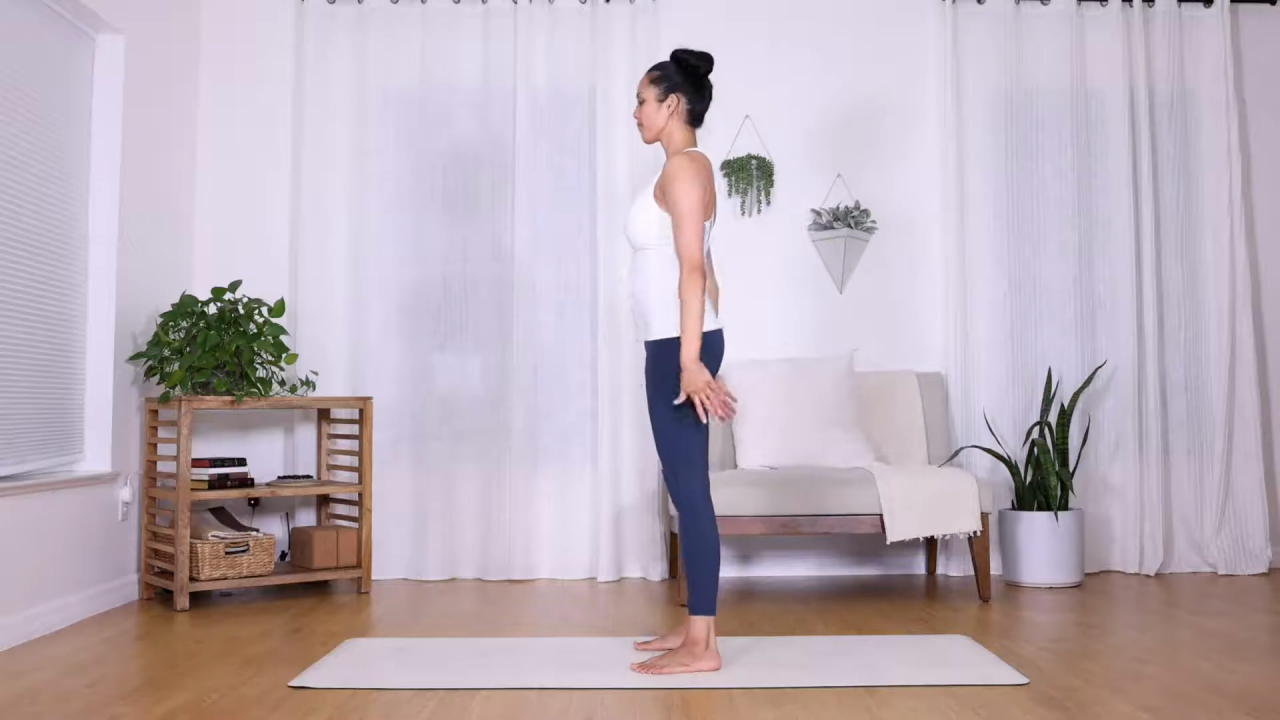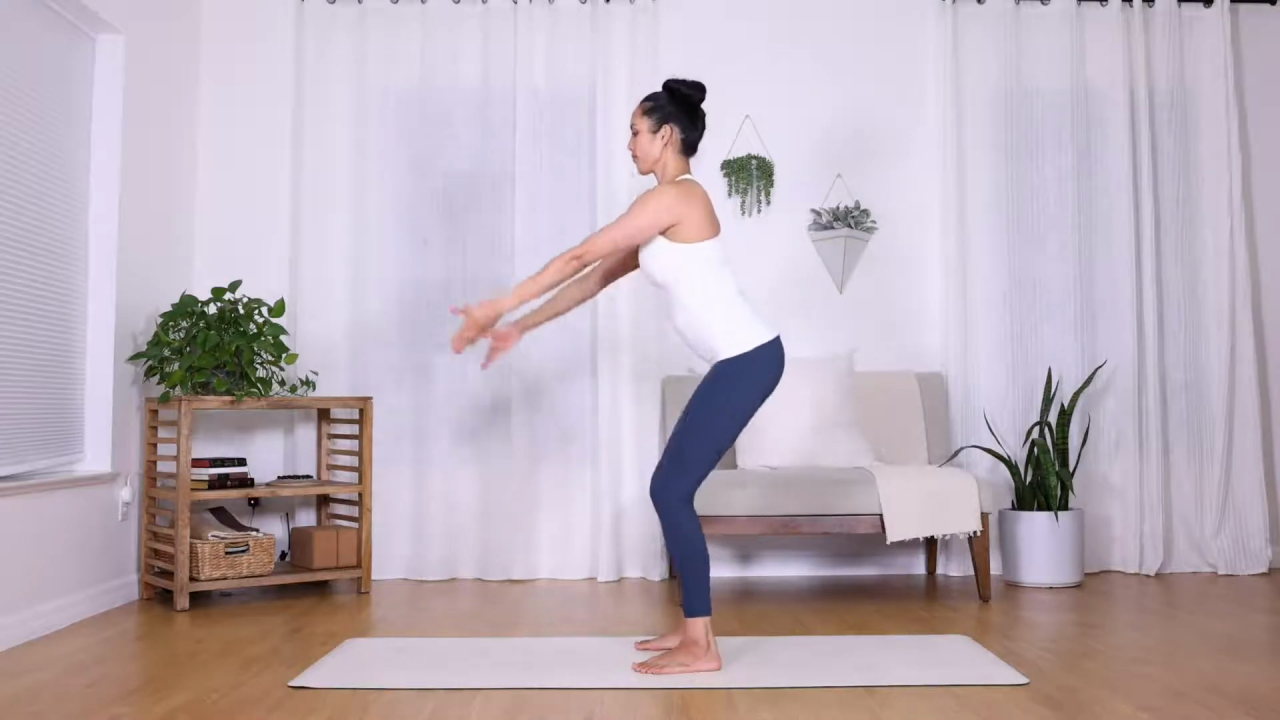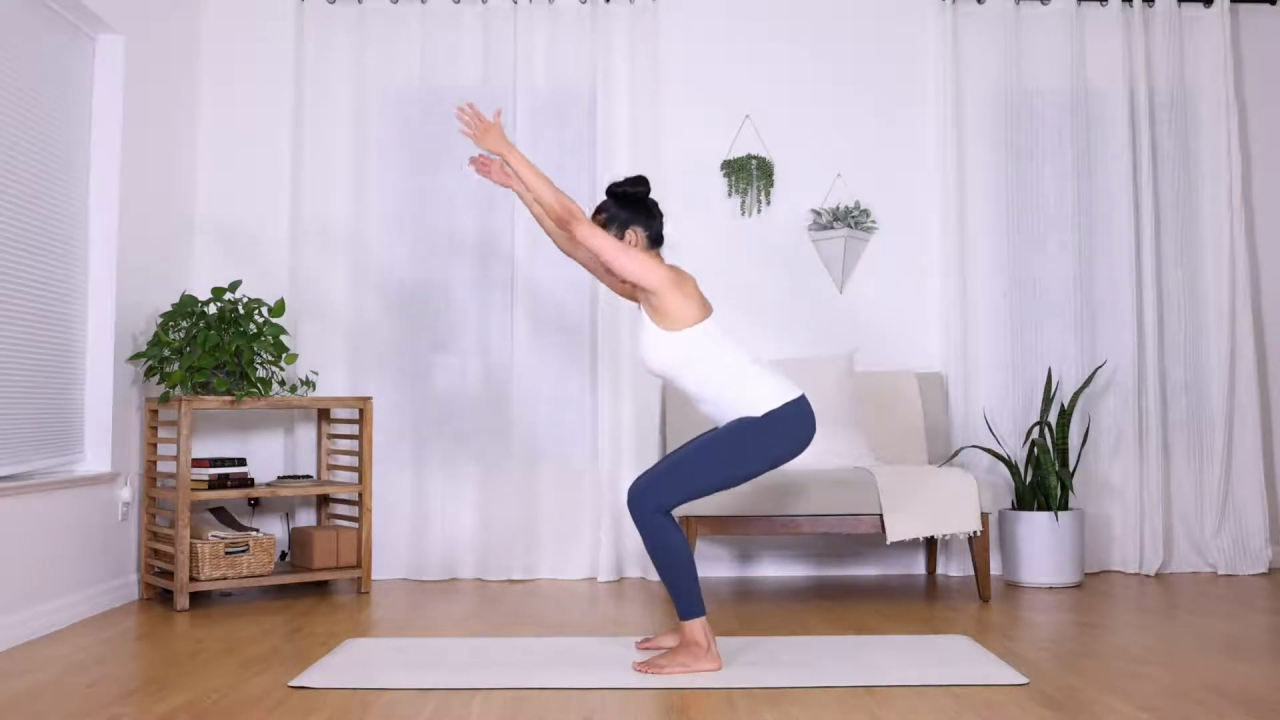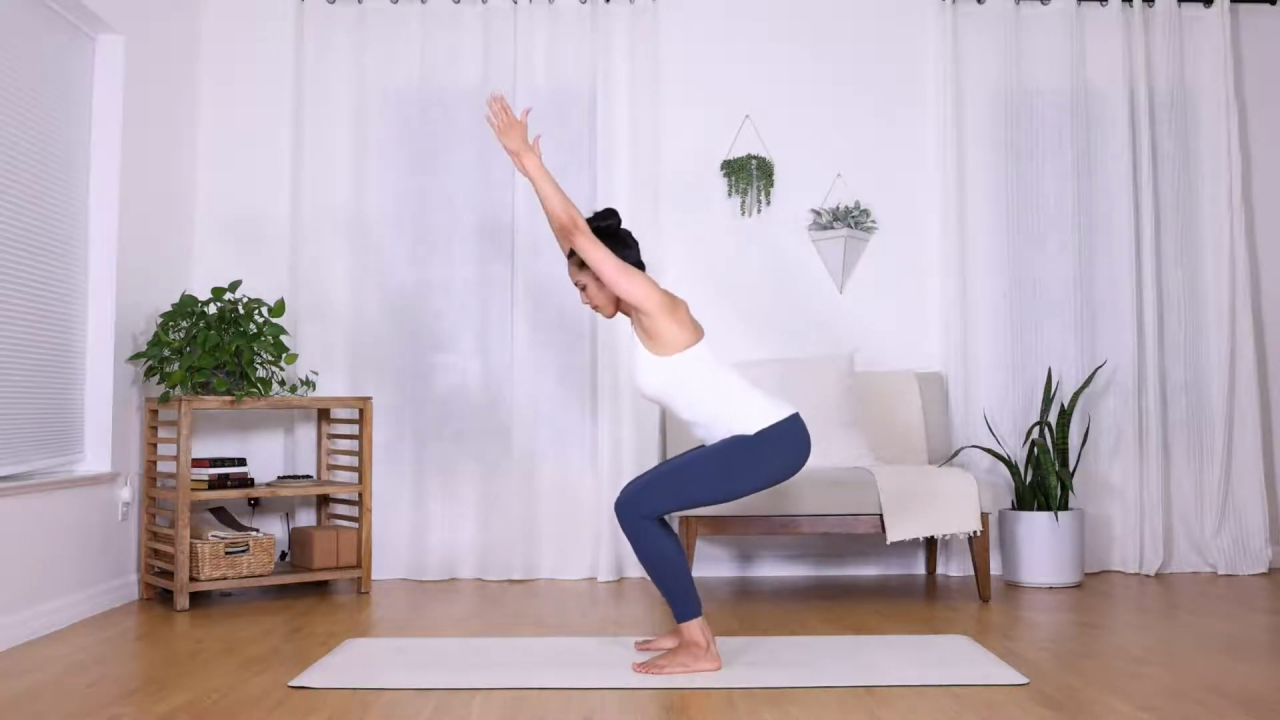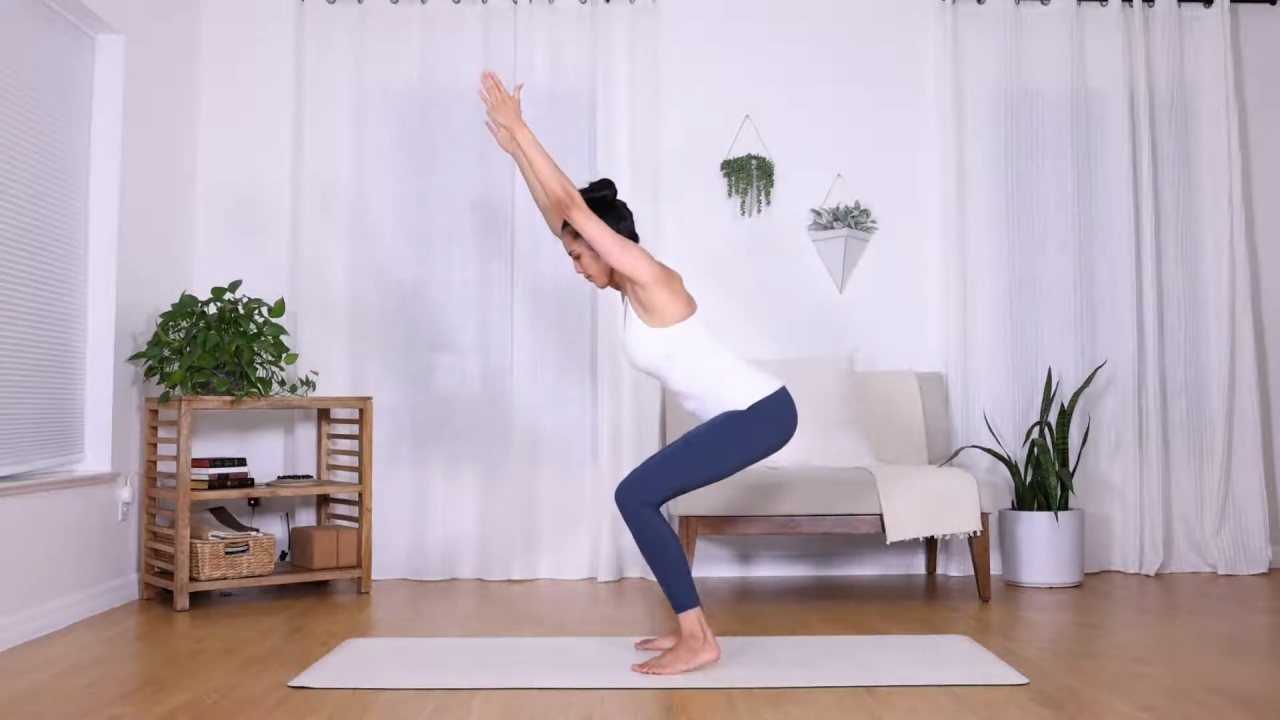
dt=1s
person 1, frame 1
left shoulder: (684, 167)
right shoulder: (682, 170)
left elbow: (692, 269)
left wrist: (691, 359)
left hip: (679, 346)
right hip: (675, 345)
left knee: (689, 491)
right knee: (685, 491)
left ankle: (701, 646)
right ankle: (694, 627)
person 1, frame 2
left shoulder: (675, 197)
right shoulder: (674, 205)
left elbow: (581, 255)
right elbow: (597, 274)
left wrist: (498, 307)
right wrist: (522, 324)
left hip: (747, 362)
right hip: (743, 361)
left knee: (670, 491)
right knee: (671, 491)
left ankle: (700, 648)
right ankle: (694, 629)
person 1, frame 3
left shoulder: (665, 282)
right shoulder: (648, 290)
left elbow: (572, 220)
right elbow: (570, 240)
left wrist: (507, 150)
right wrist: (514, 183)
left hip: (777, 422)
right hip: (766, 418)
left knee: (647, 500)
right knee: (650, 500)
left ankle: (700, 647)
right ankle: (692, 629)
person 1, frame 4
left shoulder: (655, 307)
right shoulder: (645, 313)
left elbow: (578, 233)
right elbow: (575, 241)
left wrist: (525, 156)
right wrist: (531, 170)
left hip: (771, 442)
right hip: (761, 437)
left knee: (634, 506)
right knee: (642, 505)
left ankle: (698, 647)
right ankle: (691, 630)
person 1, frame 5
left shoulder: (649, 278)
right shoulder: (633, 287)
left elbow: (572, 205)
right elbow: (561, 214)
left wrist: (519, 129)
right wrist: (515, 152)
left hip: (758, 414)
right hip: (747, 414)
left knee: (635, 495)
right knee: (642, 497)
left ankle: (697, 638)
right ankle: (690, 627)
